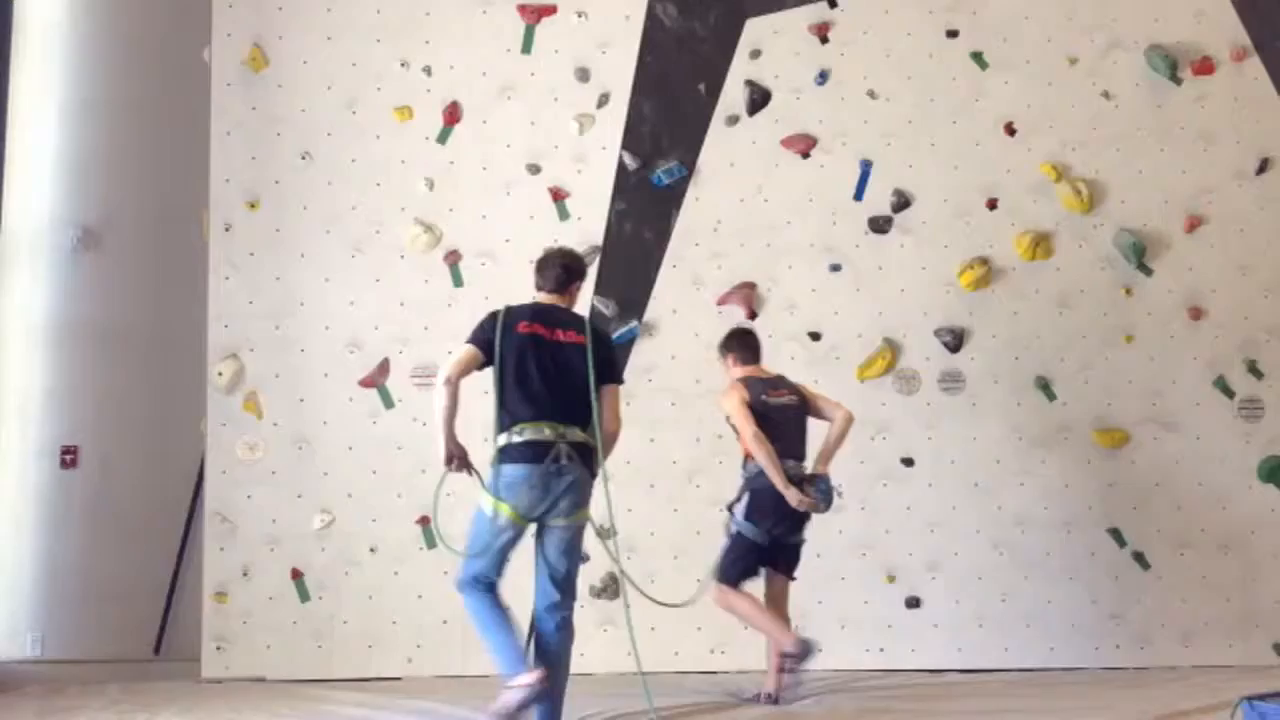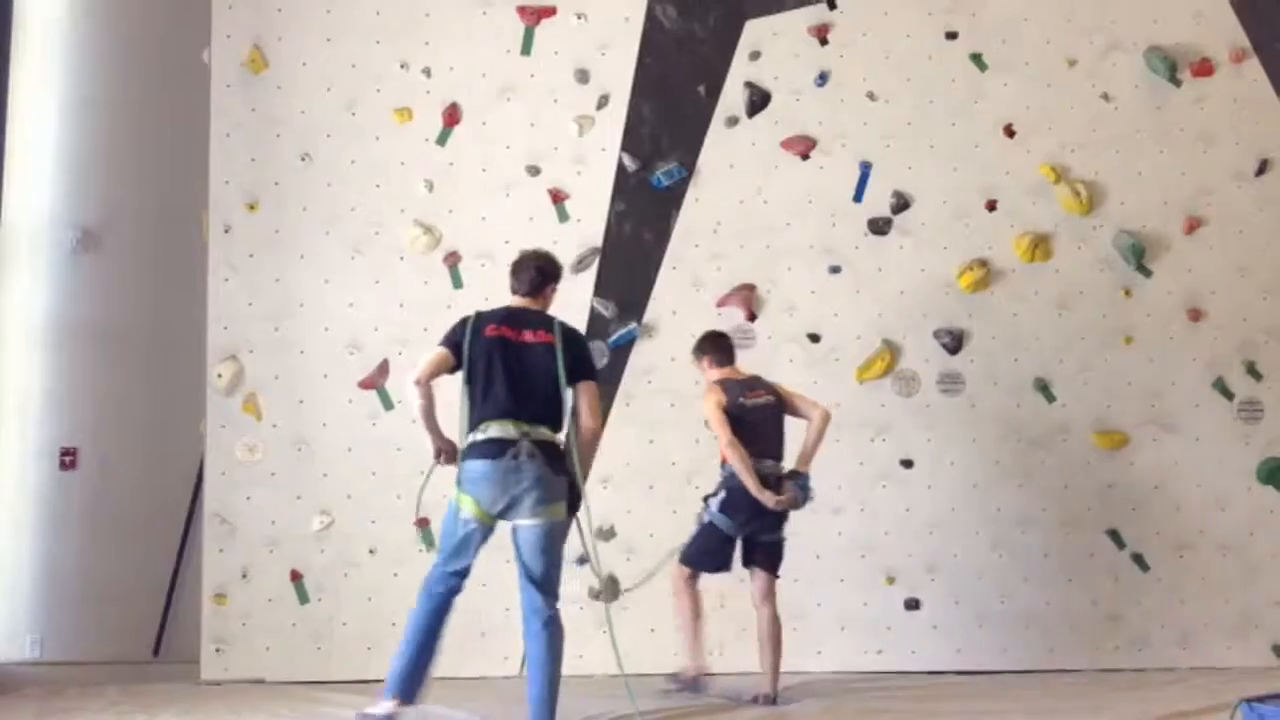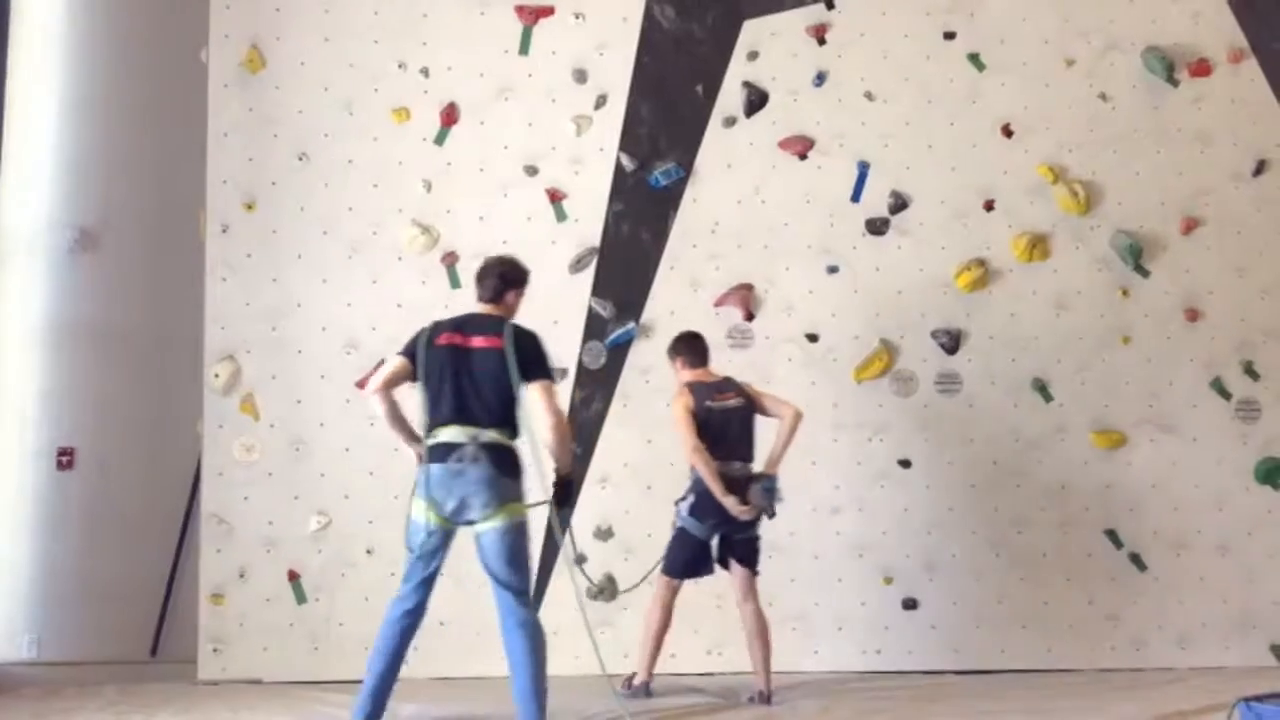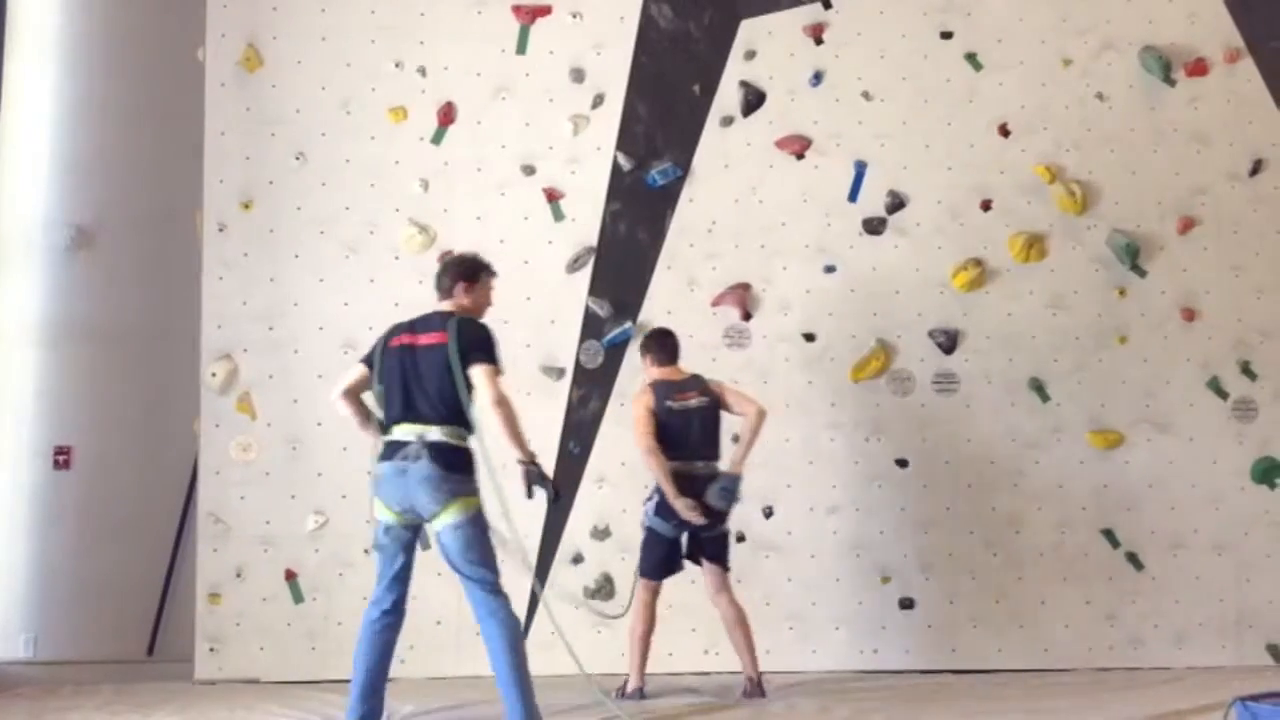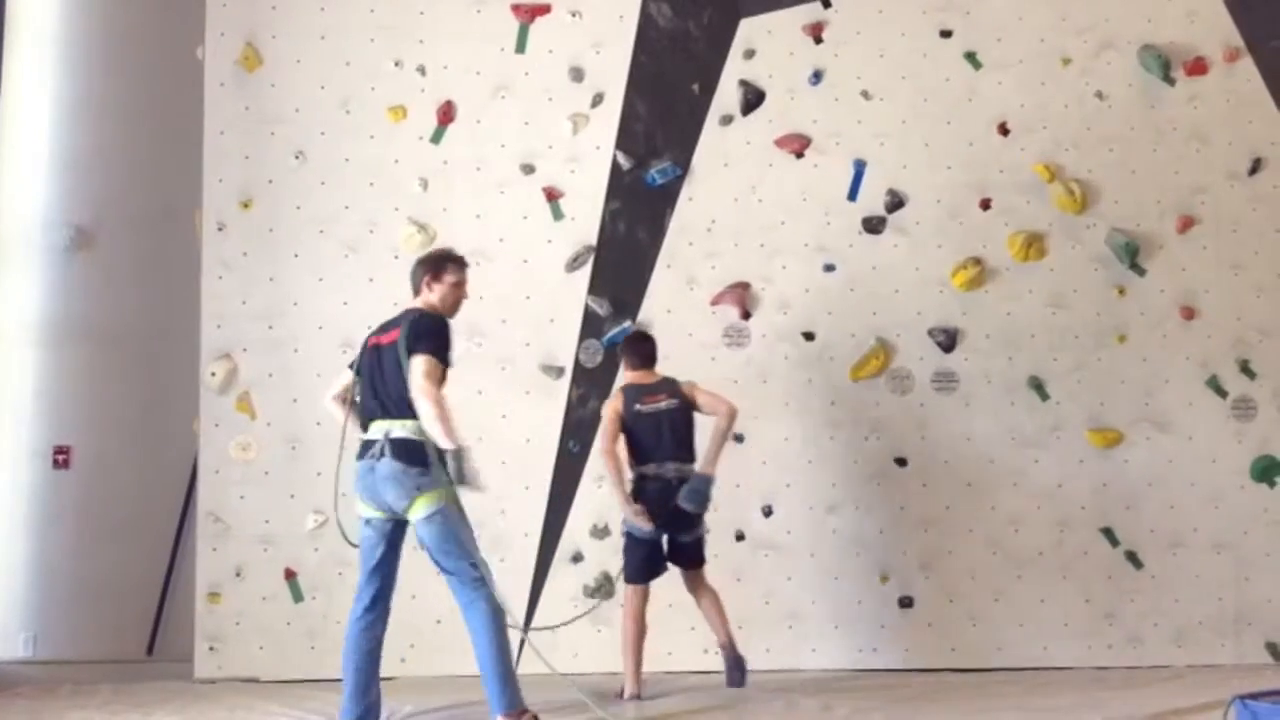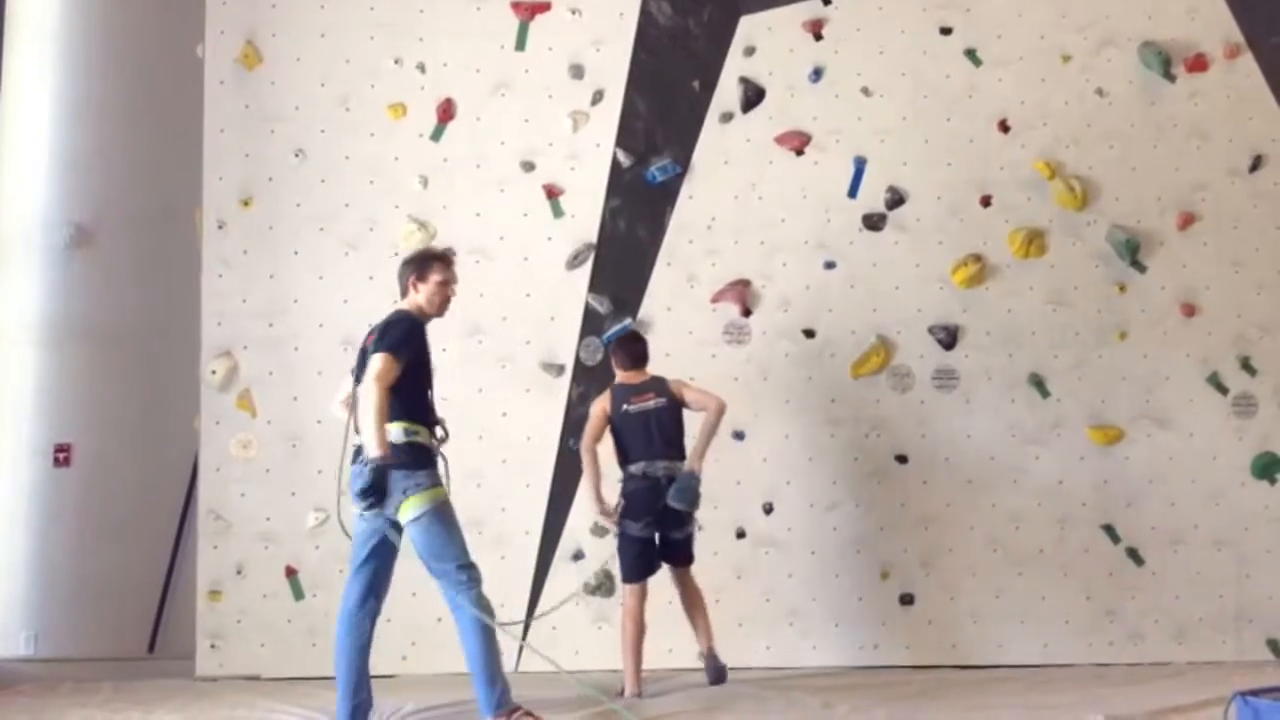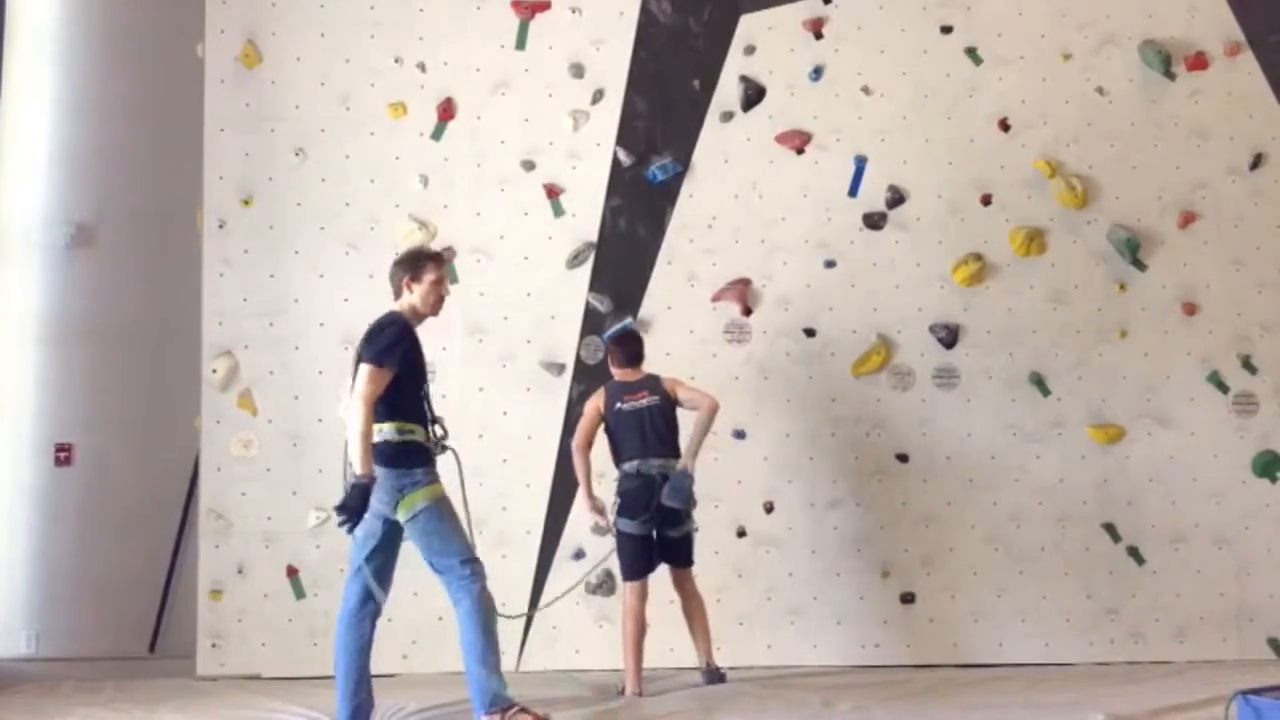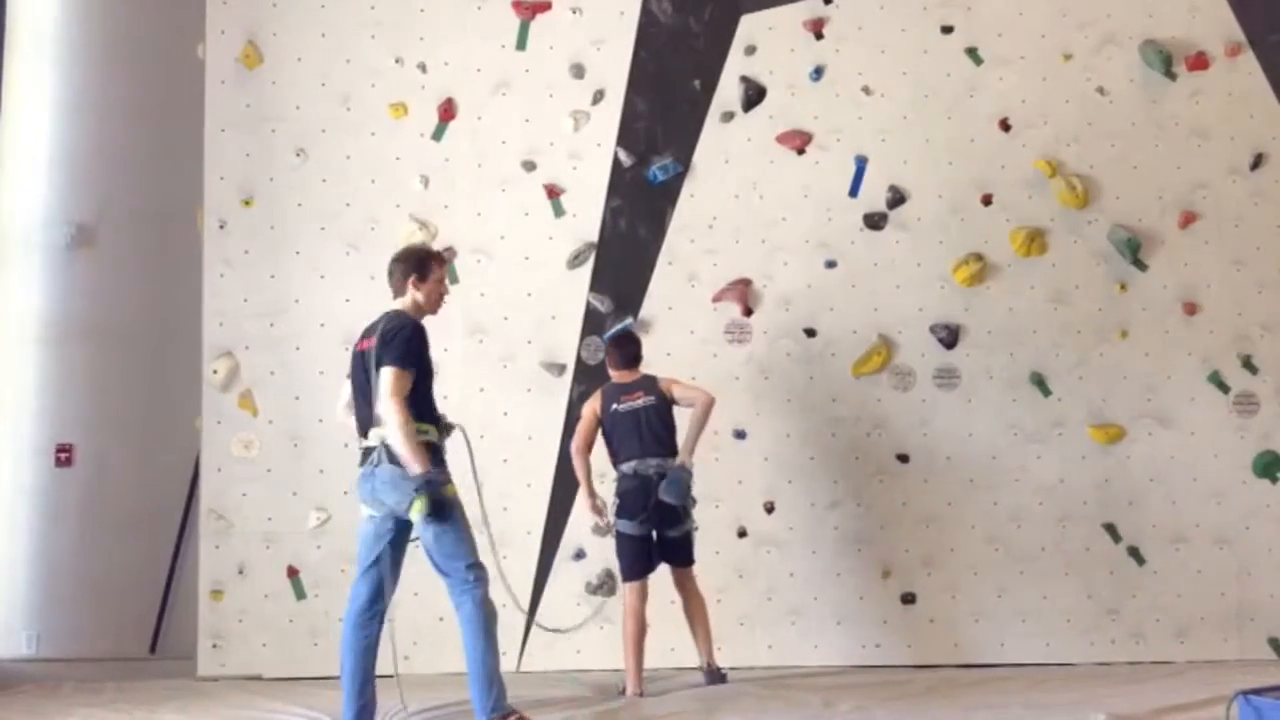
dt=0.2s
person 1, frame 1
left shoulder: (505, 321)
right shoulder: (595, 338)
left elbow: (449, 378)
right elbow: (611, 425)
left wrist: (448, 440)
left hip: (519, 467)
right hip: (574, 472)
left knee: (475, 582)
right knee: (556, 603)
left ankle: (522, 672)
person 1, frame 2
left shoulder: (476, 325)
right shoulder: (567, 338)
left elbow: (421, 378)
right elbow: (590, 423)
left wrist: (436, 438)
right wrist: (576, 479)
left hip: (483, 466)
right hip: (543, 471)
left knee: (441, 583)
right knee: (540, 605)
person 1, frame 3
left shoulder: (435, 333)
right shoulder: (521, 340)
left elbow: (377, 387)
right elbow: (552, 416)
left wrist: (412, 441)
right wrist: (563, 470)
left hip: (437, 473)
right hip: (492, 475)
left knee: (410, 598)
right knee: (516, 605)
person 1, frame 4
left shoulder: (396, 335)
right shoulder: (470, 332)
left elbow: (343, 393)
right elbow: (492, 398)
right wrist: (526, 456)
left hip: (391, 472)
right hip: (442, 473)
left knee: (386, 600)
right knee: (489, 595)
person 1, frame 5
left shoulder: (380, 334)
right shoulder: (429, 325)
left elbow: (335, 398)
right elbow: (424, 388)
right wrist: (454, 449)
left hip: (371, 469)
right hip: (411, 467)
left knee: (370, 599)
right knee: (473, 583)
person 1, frame 6
left shoulder: (386, 331)
right shoulder: (406, 326)
left elbow: (345, 401)
right elbow: (371, 390)
right wrist: (381, 456)
left hip: (377, 475)
right hip: (406, 471)
left knee: (361, 597)
right knee: (462, 582)
person 1, frame 7
left shoulder: (382, 332)
right shoulder: (395, 329)
left elbow: (354, 406)
right elbow: (362, 400)
right wrist: (363, 475)
left hip: (381, 473)
right hip: (402, 470)
left knee: (361, 596)
right knee: (466, 578)
person 1, frame 8
left shoulder: (370, 334)
right shoulder: (407, 329)
left elbow: (350, 408)
right elbow: (391, 403)
right wrist: (426, 472)
left hip: (374, 472)
right hip: (409, 472)
left knee: (367, 597)
right knee: (468, 583)
person 2, frame 1
left shoulder: (734, 392)
right shoulder: (791, 388)
left elbow: (754, 438)
right elbow: (843, 416)
left wrist: (785, 491)
right wrist: (820, 467)
left hip: (761, 495)
right hip: (796, 499)
left knee: (726, 590)
right knee: (775, 597)
left ankle: (791, 642)
right ankle: (773, 687)
person 2, frame 2
left shoulder: (712, 393)
right shoulder: (767, 388)
left elbow: (728, 441)
right elbow: (820, 415)
left wrist: (759, 492)
right wrist: (800, 466)
left hip: (736, 495)
right hip: (775, 494)
left knee: (684, 575)
right knee: (763, 598)
left ankle: (693, 667)
right ankle: (770, 689)
person 2, frame 3
left shoulder: (683, 396)
right shoulder: (741, 389)
left elbow: (693, 447)
right elbow: (792, 414)
left wrist: (723, 496)
right wrist: (771, 467)
left hip: (705, 497)
right hip: (744, 495)
left knee: (666, 587)
right knee: (747, 597)
left ankle: (642, 678)
right ankle: (763, 687)
person 2, frame 4
left shoulder: (647, 395)
right shoulder: (709, 387)
left elbow: (648, 448)
right elbow: (756, 412)
left wrist: (674, 498)
right wrist: (736, 465)
left hip: (674, 495)
right hip: (711, 493)
left knee: (646, 591)
right knee: (721, 590)
left ankle: (635, 683)
right ankle: (752, 674)
person 2, frame 5
left shoulder: (618, 400)
right shoulder: (682, 389)
left elbow: (608, 448)
right elbow: (728, 410)
left wrist: (626, 501)
right wrist: (709, 463)
left hip: (648, 495)
right hip: (686, 494)
left knee: (635, 595)
right knee: (697, 580)
left ankle: (631, 687)
right ankle: (729, 648)
person 2, frame 6
left shoulder: (608, 399)
right shoulder: (671, 387)
left elbow: (588, 445)
right elbow: (716, 404)
left wrist: (597, 498)
right wrist: (697, 457)
left hip: (638, 495)
right hip: (676, 490)
left knee: (634, 595)
right knee: (684, 576)
left ankle: (632, 685)
right ankle: (709, 656)
person 2, frame 7
left shoulder: (601, 397)
right shoulder: (665, 385)
left elbow: (579, 445)
right elbow: (709, 404)
left wrist: (587, 494)
right wrist: (689, 456)
left hip: (633, 492)
right hip: (672, 488)
left knee: (634, 593)
right knee: (684, 581)
left ankle: (633, 684)
right ankle: (708, 665)
person 2, frame 8
left shoulder: (598, 400)
right shoulder: (661, 385)
left elbow: (578, 448)
right elbow: (705, 399)
left wrist: (589, 494)
right wrist: (687, 450)
left hip: (632, 493)
left knee: (634, 593)
right knee: (686, 581)
left ankle: (634, 684)
right ankle: (709, 665)
